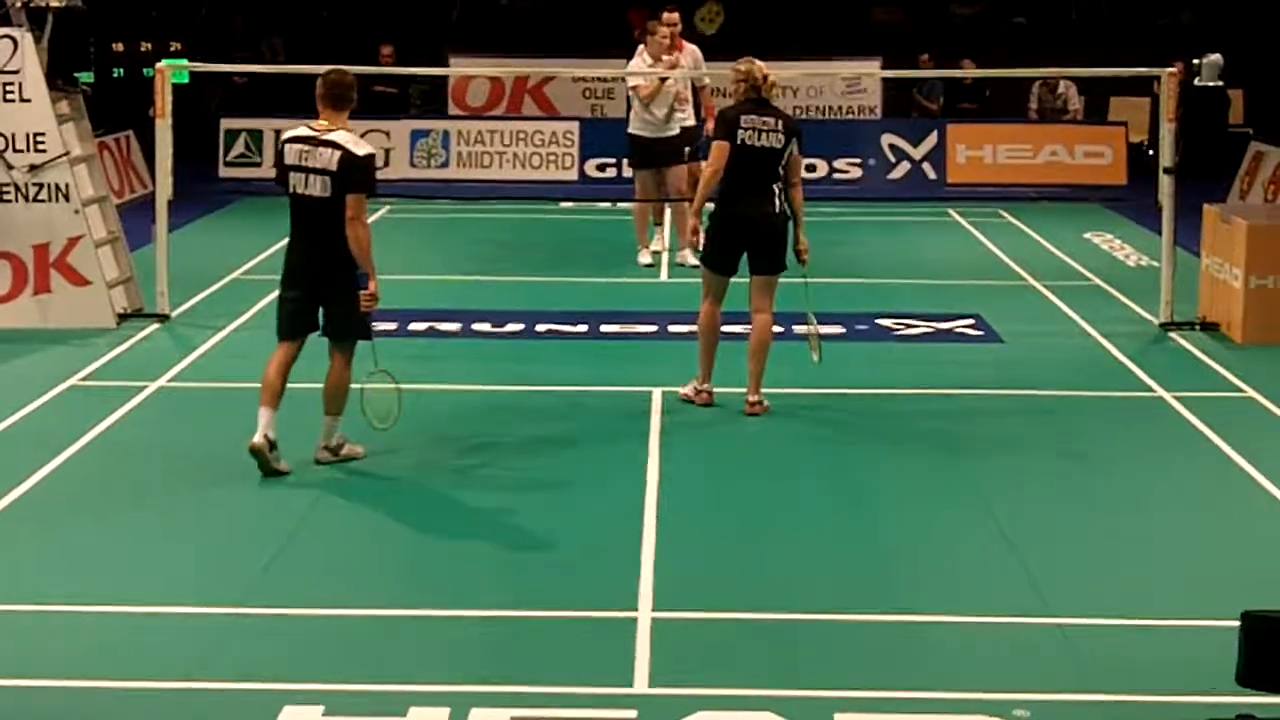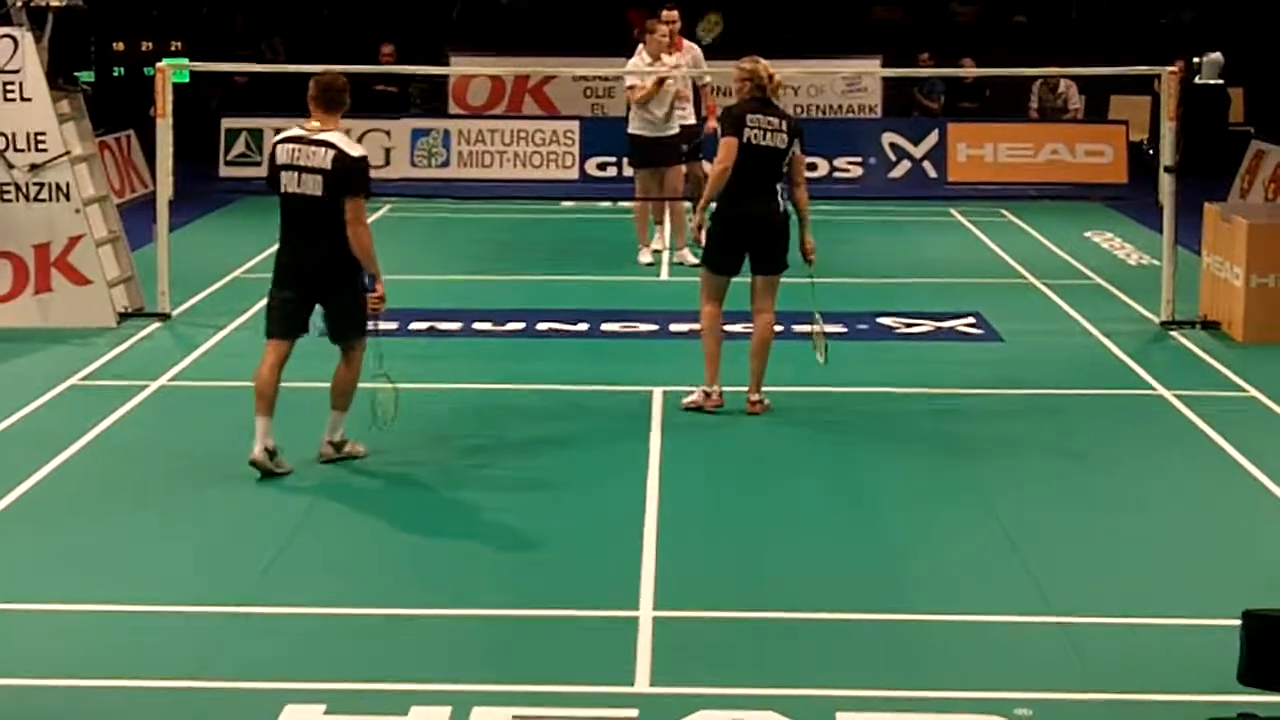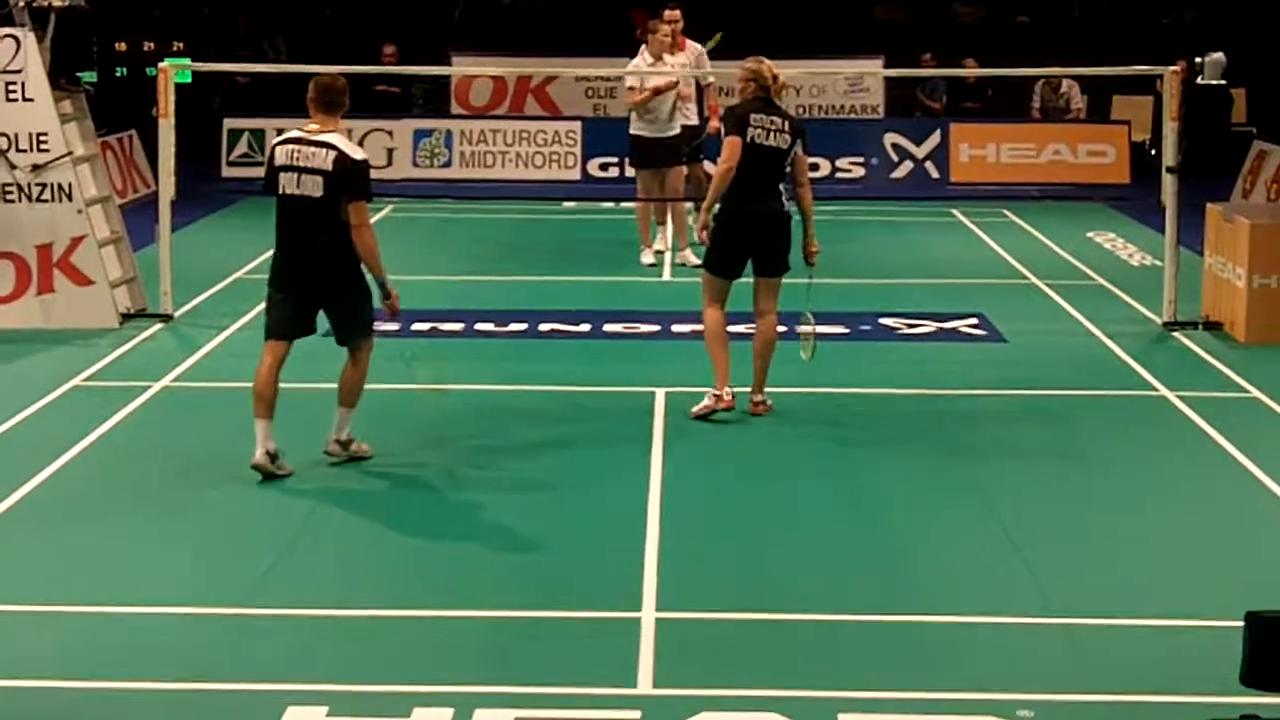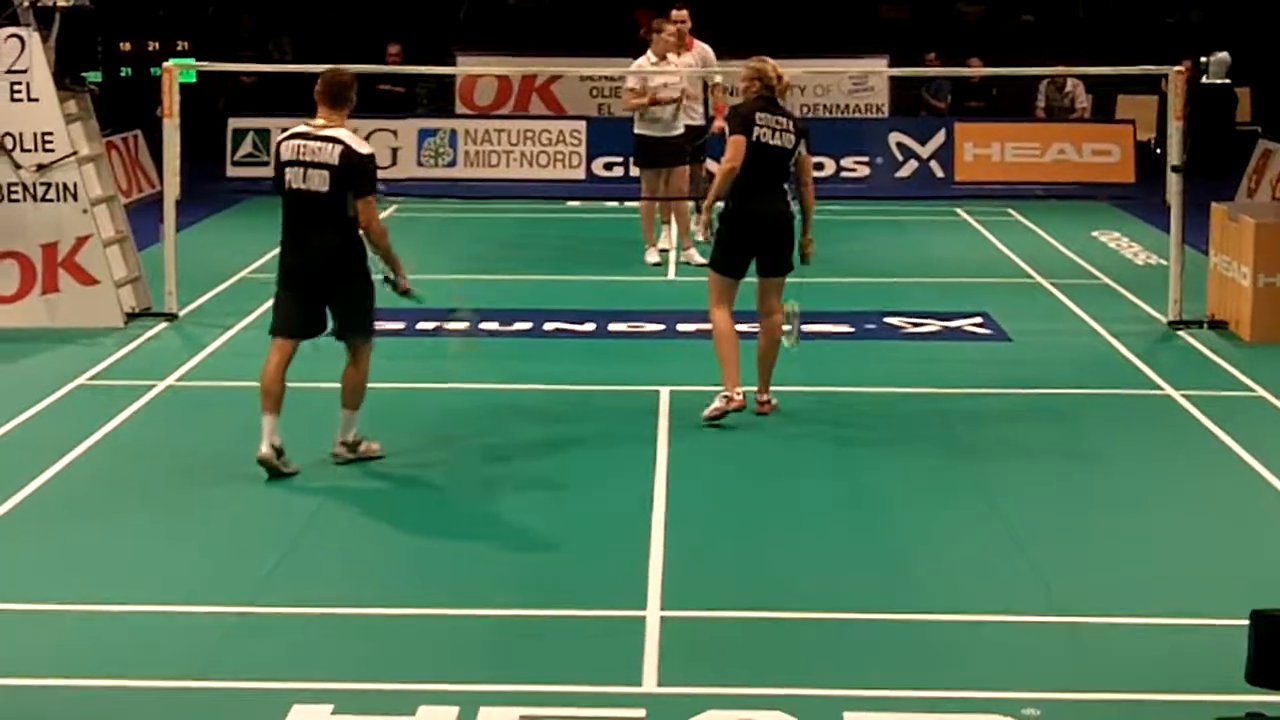
dt=0.1s
person 1, frame 1
left shoulder: (289, 141)
right shoulder: (358, 152)
right elbow: (355, 218)
right wrist: (370, 276)
left hip: (298, 262)
right hip: (340, 266)
left knee: (286, 348)
right knee: (342, 353)
left ankle: (264, 433)
right ankle: (330, 443)
person 1, frame 2
left shoulder: (281, 144)
right shoulder: (350, 155)
right elbow: (355, 223)
right wrist: (375, 280)
left hip: (291, 265)
right hip: (336, 268)
left knee: (276, 351)
right knee: (352, 349)
left ankle: (262, 445)
right ankle: (334, 440)
person 1, frame 3
left shoulder: (280, 146)
right shoulder: (350, 157)
right elbow: (359, 226)
right wrist: (384, 283)
left hip: (288, 266)
right hip: (336, 269)
left knee: (273, 352)
right knee: (360, 348)
left ankle: (264, 448)
right ankle: (341, 438)
person 1, frame 4
left shoulder: (286, 141)
right shoulder: (356, 151)
right elbow: (368, 223)
right wrist: (397, 270)
left hip: (295, 262)
right hip: (342, 264)
left knee: (281, 349)
right knee: (358, 349)
left ankle: (270, 443)
right ankle: (347, 440)
person 2, frame 1
left shoulder: (728, 117)
right shoulder: (788, 124)
left elbow: (714, 168)
right elbow: (794, 184)
left wrist: (694, 213)
right wrist: (800, 232)
left hip: (729, 216)
right hip: (770, 219)
left knee: (711, 301)
right knee: (762, 309)
left ankle: (703, 386)
right ankle: (754, 396)
person 2, frame 2
left shoulder: (734, 114)
right shoulder: (789, 124)
left elbow: (724, 165)
right elbow: (798, 184)
left wrist: (700, 209)
right wrist: (805, 232)
left hip: (733, 216)
right hip: (772, 220)
left knee: (711, 301)
right knee: (763, 309)
left ankle: (711, 388)
right ankle: (755, 394)
person 2, frame 3
left shoulder: (737, 114)
right shoulder: (792, 124)
left elbow: (728, 165)
right elbow: (802, 184)
left wrist: (705, 209)
right wrist: (809, 234)
left hip: (736, 217)
right hip: (775, 220)
left knee: (713, 304)
right knee: (766, 310)
left ankle: (721, 391)
right ankle: (758, 395)
person 2, frame 4
left shoulder: (742, 113)
right shoulder: (794, 124)
left elbow: (732, 163)
right elbow: (806, 183)
left wrist: (708, 205)
right wrist: (808, 234)
left hip: (741, 215)
right hip: (779, 218)
left knee: (720, 304)
right knee: (771, 310)
left ankle: (731, 391)
right ankle: (763, 395)
person 3, frame 1
left shoulder: (692, 52)
right shoulder: (644, 51)
left elbow: (703, 86)
left wrist: (710, 118)
left hip: (686, 122)
left knee: (694, 173)
right ankle: (659, 233)
person 3, frame 2
left shoulder: (693, 50)
right shoulder: (645, 49)
left elbow: (704, 85)
left wrist: (711, 116)
left hip: (687, 120)
left knee: (695, 172)
right ankle: (659, 233)
person 3, frame 3
left shoulder: (696, 50)
left elbow: (708, 85)
left wrist: (714, 116)
left hip: (689, 121)
left knee: (696, 173)
right ankle: (662, 233)
person 3, frame 4
left shoulder: (703, 51)
left elbow: (716, 85)
left wrist: (719, 116)
left hip: (695, 121)
left knee: (697, 173)
left ankle: (700, 222)
right ankle: (666, 231)
person 4, frame 1
left shoulder: (672, 64)
right shoulder: (635, 66)
right elbow: (645, 97)
left wrist: (681, 97)
right wrist: (665, 73)
left hip: (671, 134)
right hip: (643, 136)
left knee: (679, 191)
right knee: (644, 194)
left ankle: (684, 249)
right ankle: (643, 249)
person 4, frame 2
left shoulder: (670, 62)
right shoulder: (634, 65)
right elbow: (636, 100)
left wrist: (680, 93)
right wrist: (661, 79)
left hip: (670, 133)
right hip: (643, 135)
left knee: (675, 192)
right knee: (644, 193)
left ankle: (682, 248)
right ankle: (644, 248)
person 4, frame 3
left shoulder: (672, 63)
right shoulder: (636, 66)
right elbow: (632, 103)
left wrist: (683, 93)
right wrist: (658, 89)
left hip: (671, 134)
right hip: (644, 136)
left knee: (676, 193)
right knee: (646, 193)
left ankle: (684, 250)
right ankle: (647, 248)
person 4, frame 4
left shoulder: (676, 63)
right shoulder: (640, 66)
right elbow: (630, 103)
left wrist: (686, 92)
right wrist: (656, 99)
left hip: (675, 134)
right hip: (649, 136)
left knee: (680, 192)
right knee: (650, 193)
left ankle: (688, 249)
right ankle: (651, 247)
